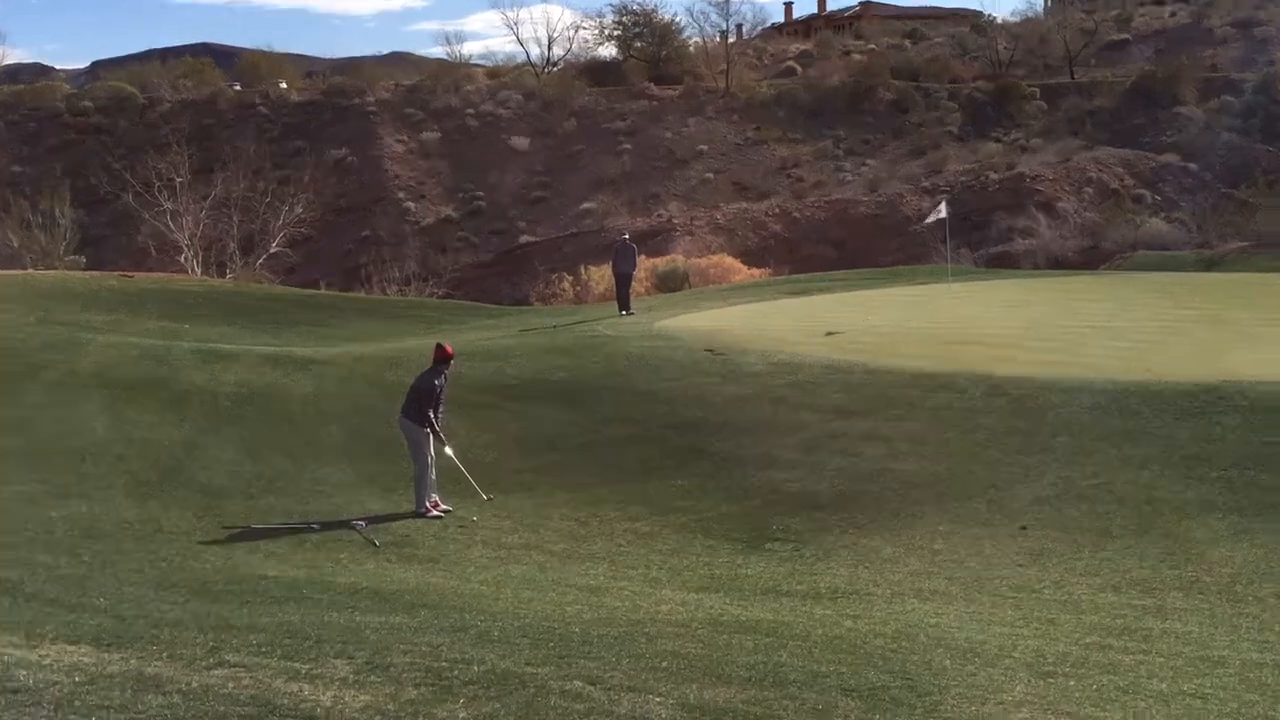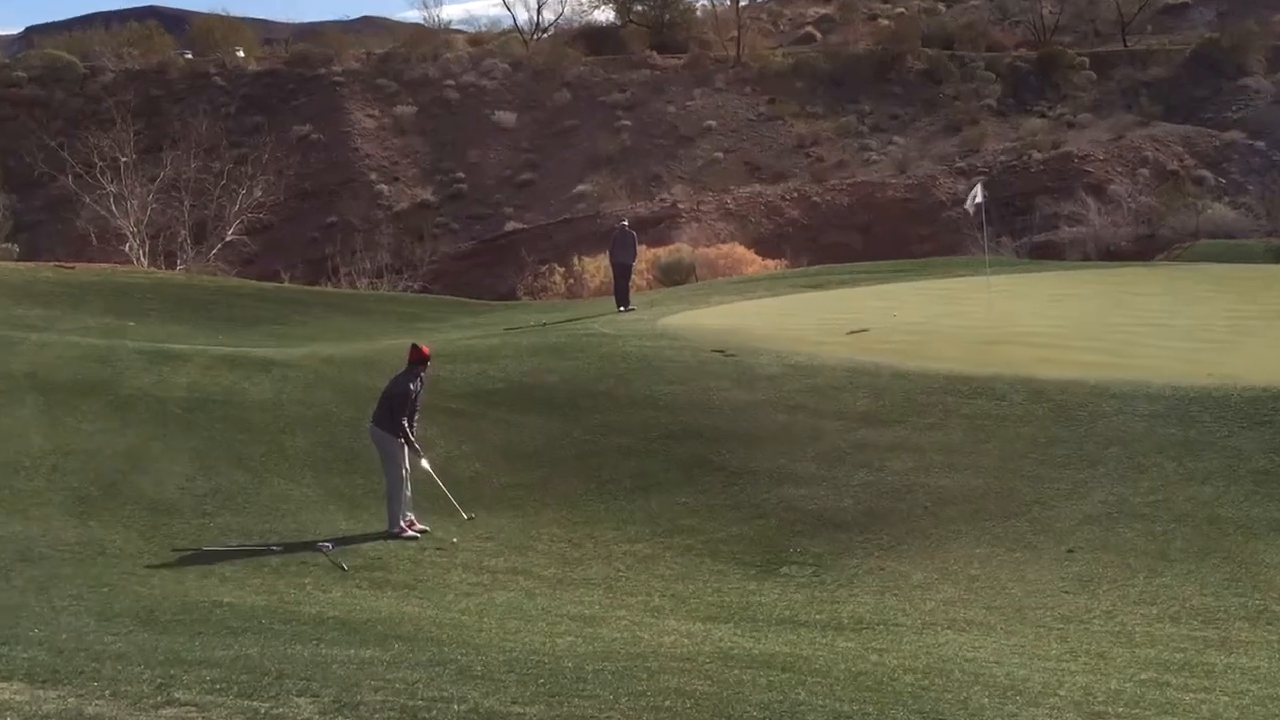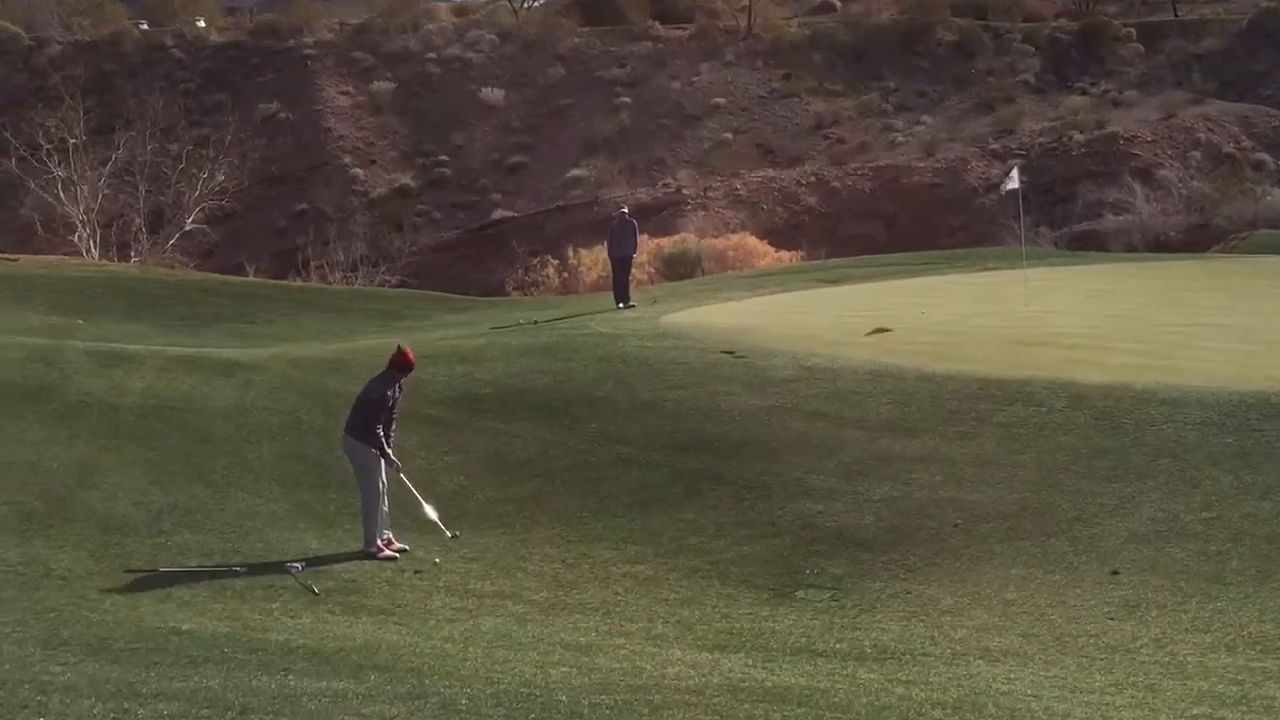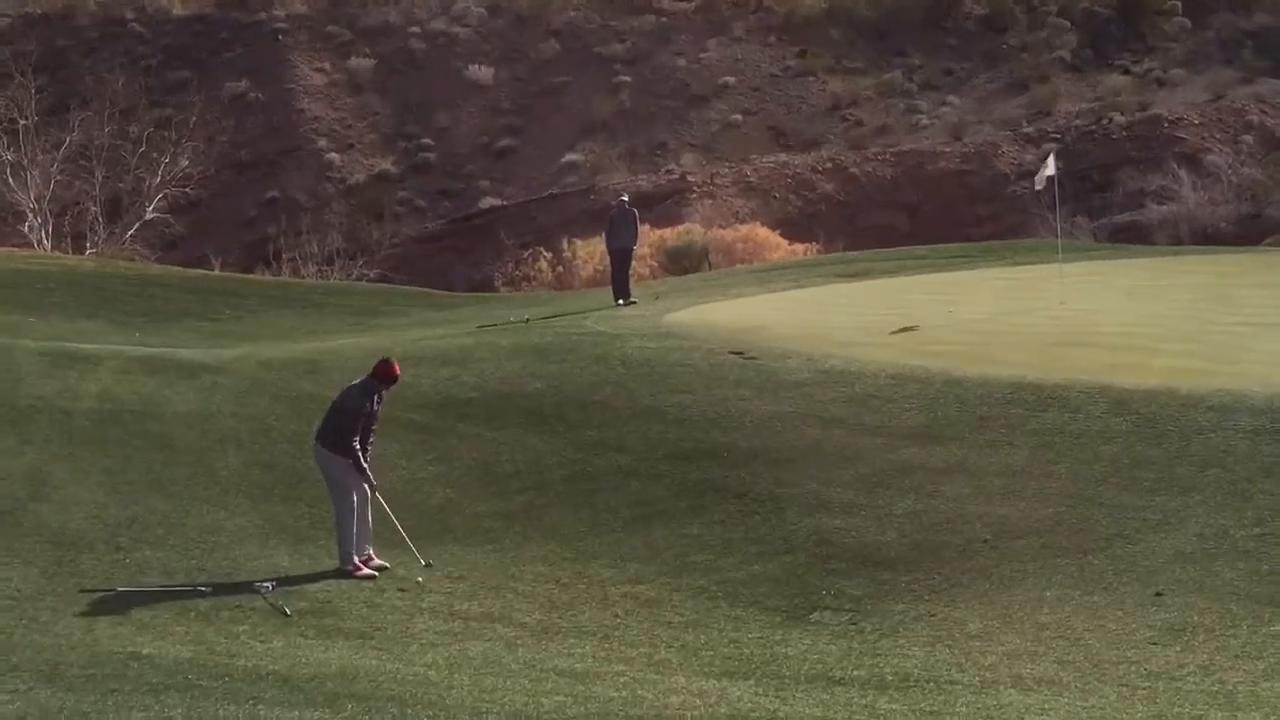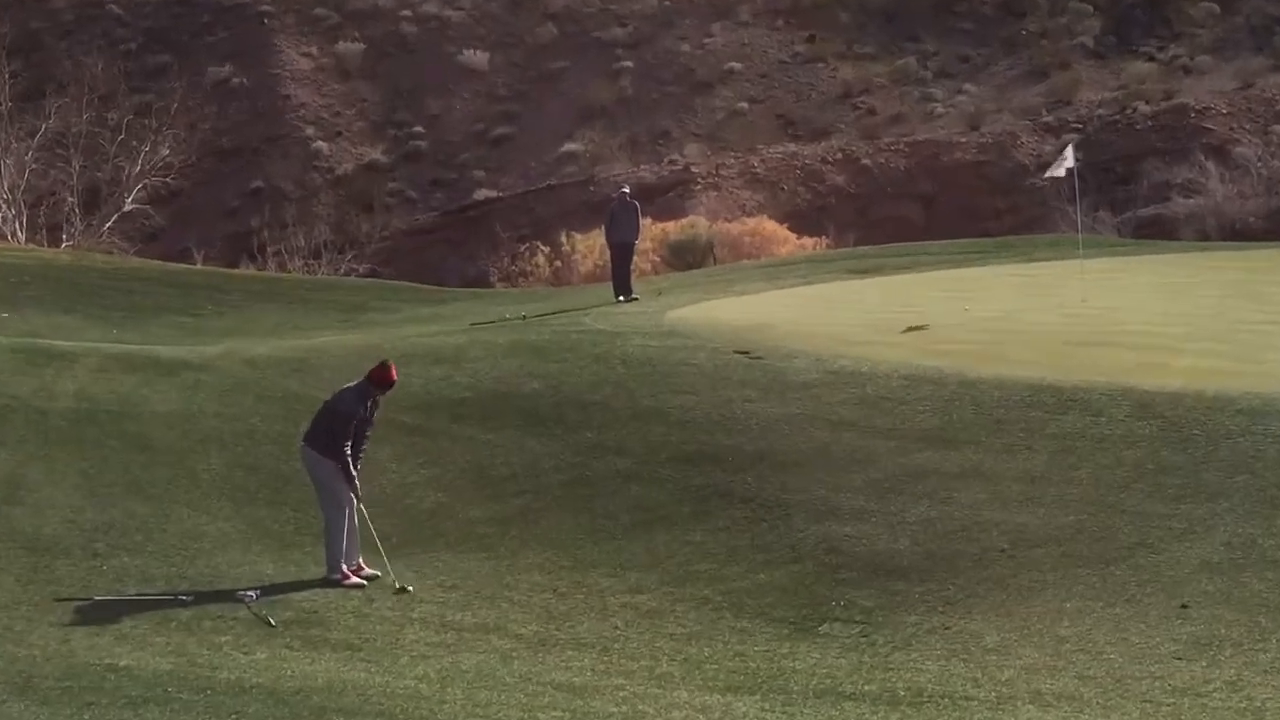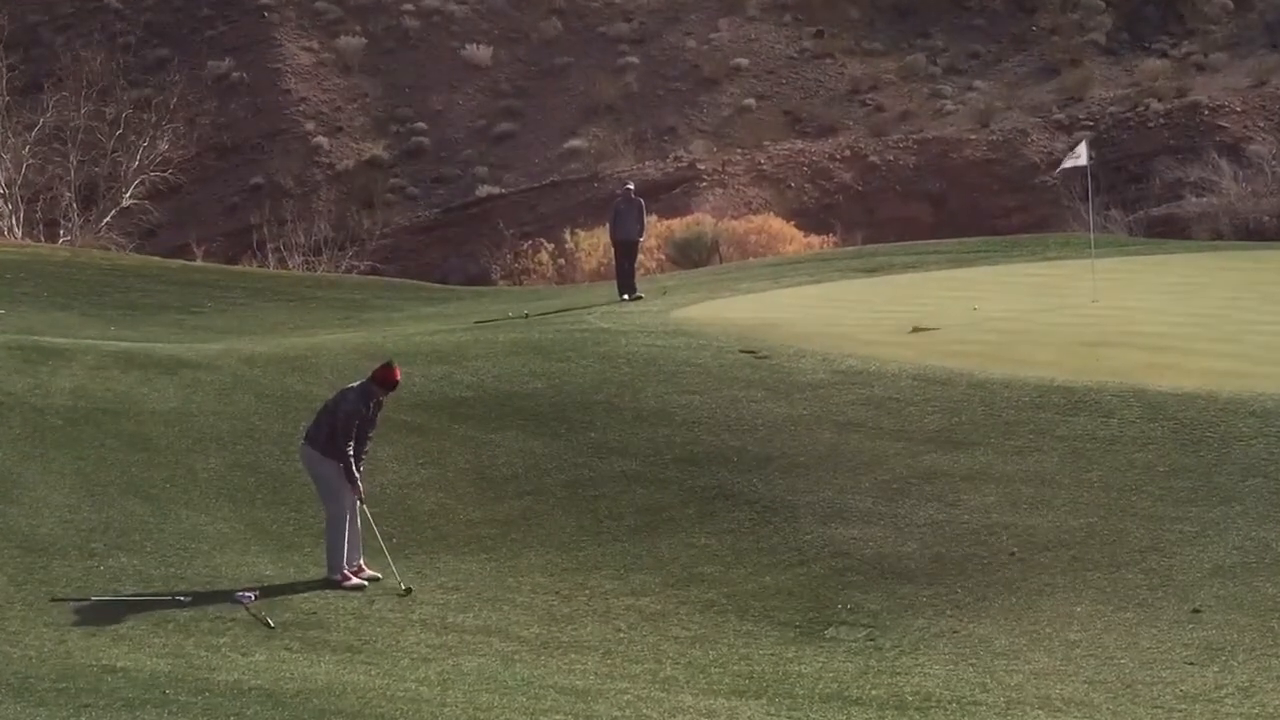
dt=0.3s
person 1, frame 1
right shoulder: (430, 382)
left elbow: (439, 403)
right elbow: (426, 411)
left wrist: (437, 426)
right wrist: (436, 432)
left hip: (422, 422)
right hip: (413, 423)
left knee: (430, 460)
right knee: (423, 462)
person 1, frame 2
left shoulder: (418, 379)
right shoulder: (404, 385)
left elbow: (414, 410)
right elbow: (400, 419)
left wrist: (412, 436)
right wrist: (411, 442)
left hip: (396, 431)
right hip: (385, 432)
left knee: (404, 473)
right knee: (396, 477)
left ankle: (407, 518)
right ankle: (395, 526)
person 1, frame 3
left shoulder: (395, 385)
right shoulder: (380, 390)
left elbow: (390, 418)
right elbow: (374, 428)
left wrist: (388, 447)
right wrist: (386, 454)
left hip: (372, 441)
right hip: (359, 441)
left knee: (381, 488)
right knee: (372, 491)
left ankle: (384, 536)
right ankle: (372, 545)
person 1, frame 4
left shoulder: (375, 394)
right shoulder: (356, 399)
left elbow: (369, 429)
right elbow: (350, 440)
left wrist: (364, 461)
right wrist: (363, 470)
left hip: (346, 450)
right hip: (330, 451)
left knee: (362, 496)
right knee: (347, 504)
left ankle: (363, 553)
right ankle: (348, 562)
person 1, frame 5
left shoulder: (371, 400)
right shoulder: (349, 402)
left elbow: (362, 436)
right elbow: (342, 444)
left wrist: (355, 468)
right wrist: (351, 477)
left hip: (334, 454)
right hip: (318, 453)
left knee: (349, 505)
right knee: (337, 508)
left ankle: (352, 562)
right ankle: (336, 570)
person 1, frame 6
left shoulder: (375, 400)
right shoulder: (352, 401)
left elbow: (364, 438)
right elbow: (345, 444)
left wrist: (357, 471)
right wrist: (354, 479)
left hip: (335, 453)
right hip: (318, 452)
left knee: (351, 505)
right knee: (339, 508)
left ankle: (353, 563)
right ankle: (337, 571)
